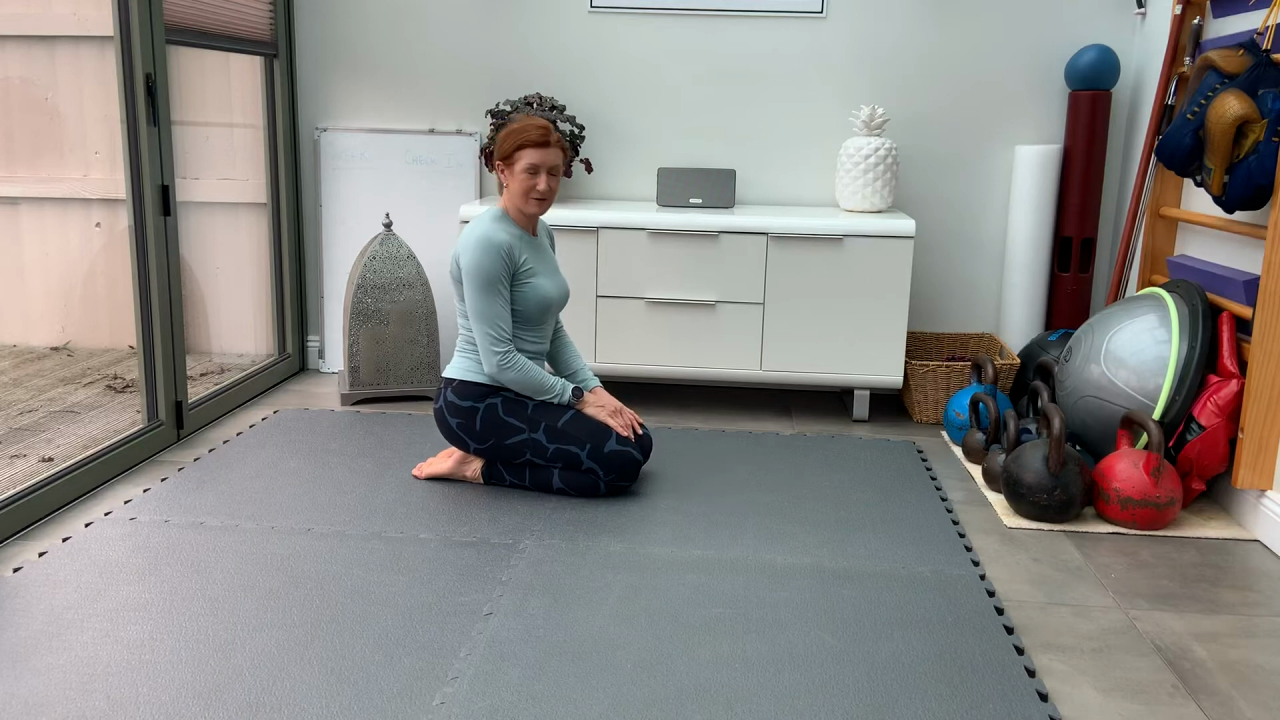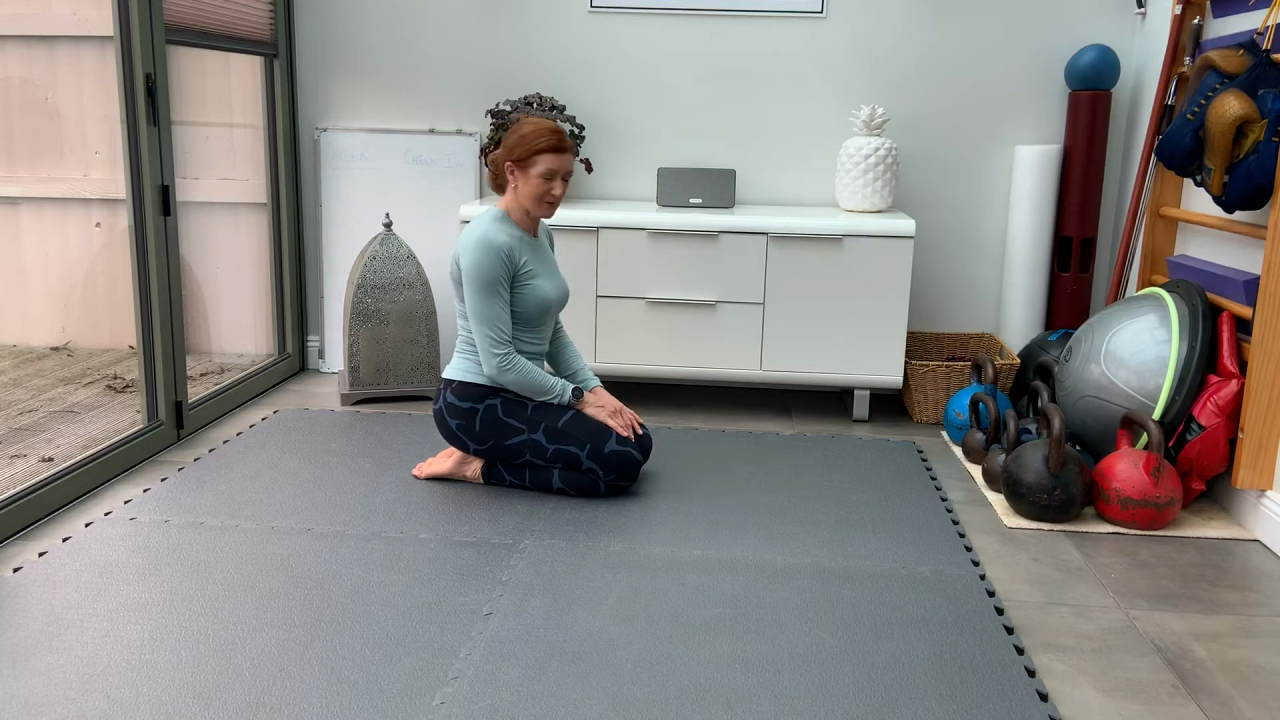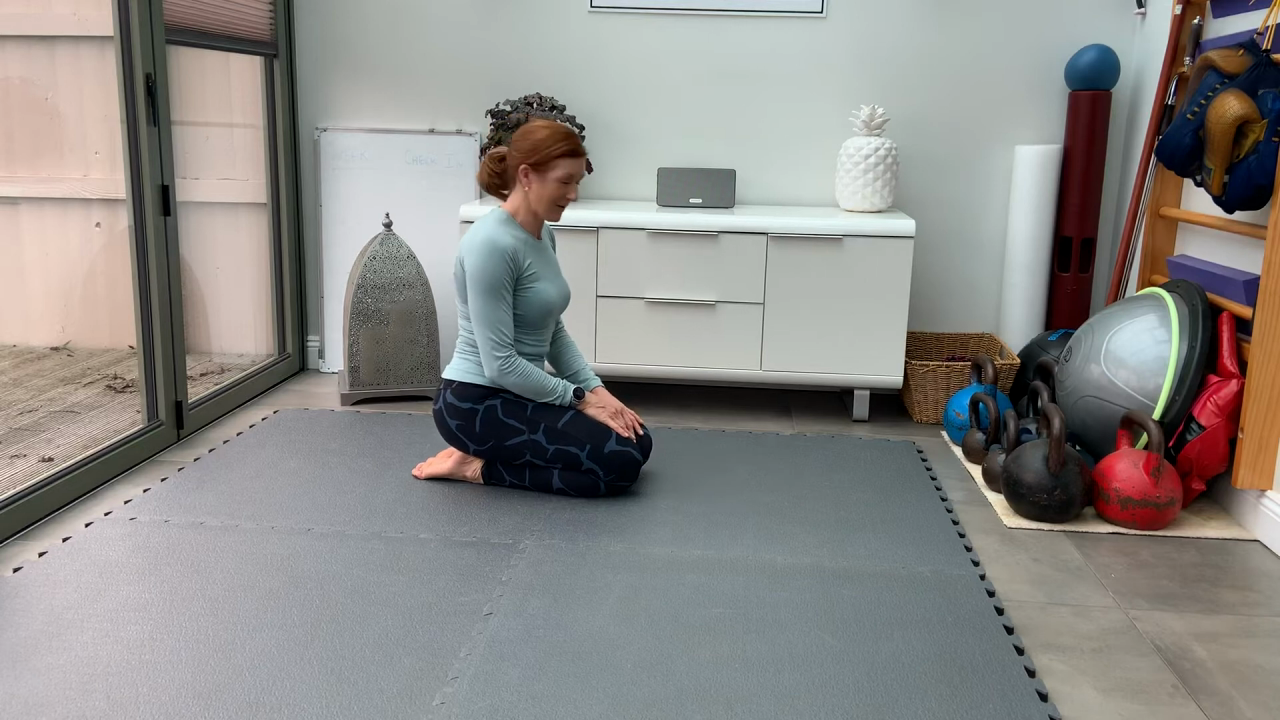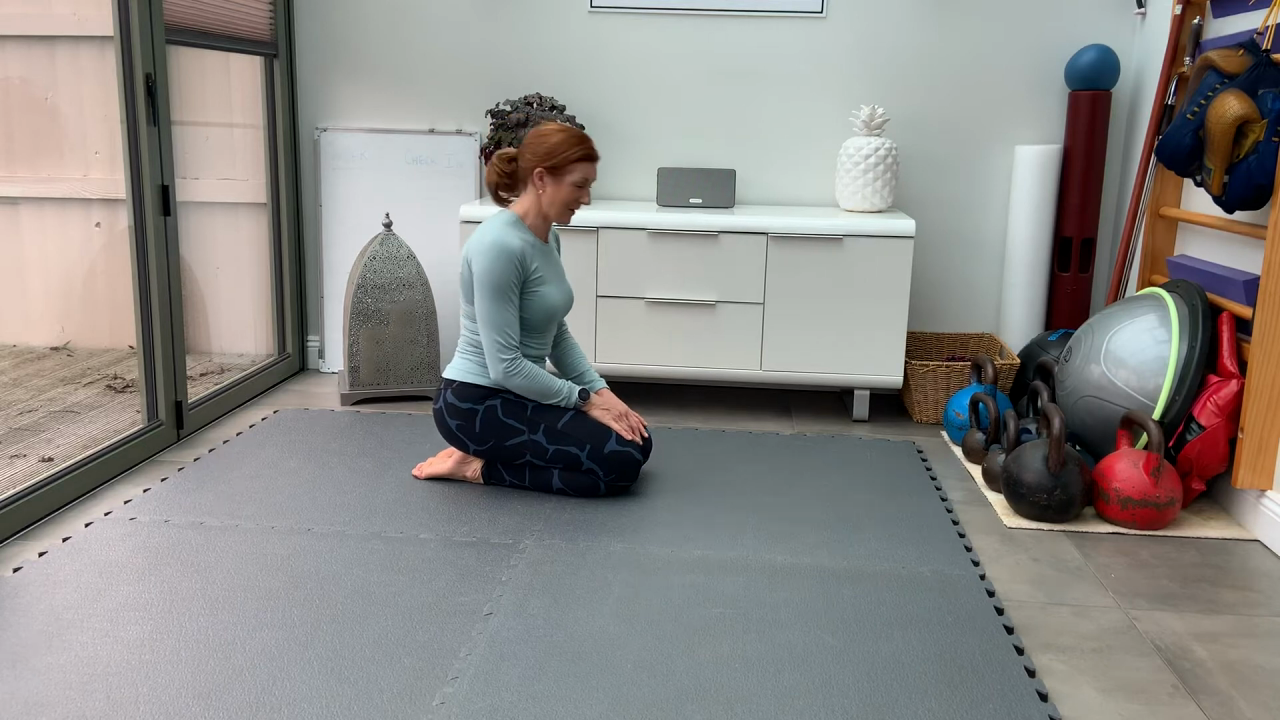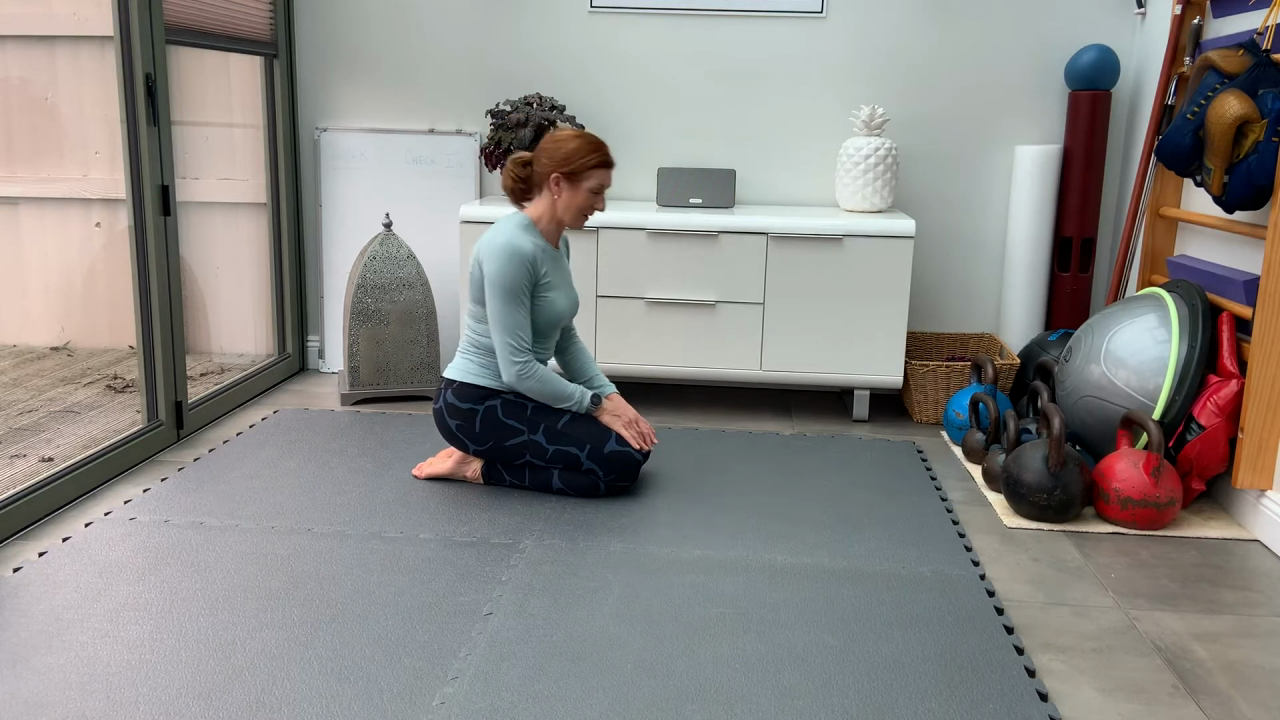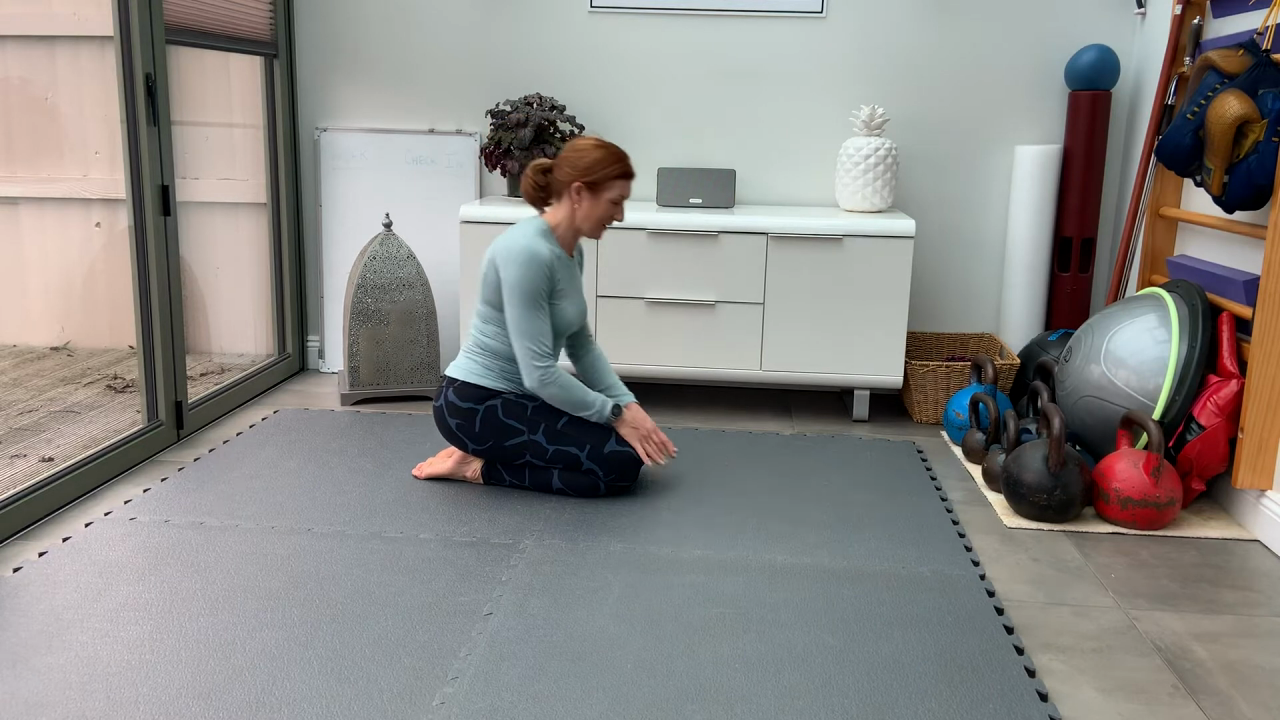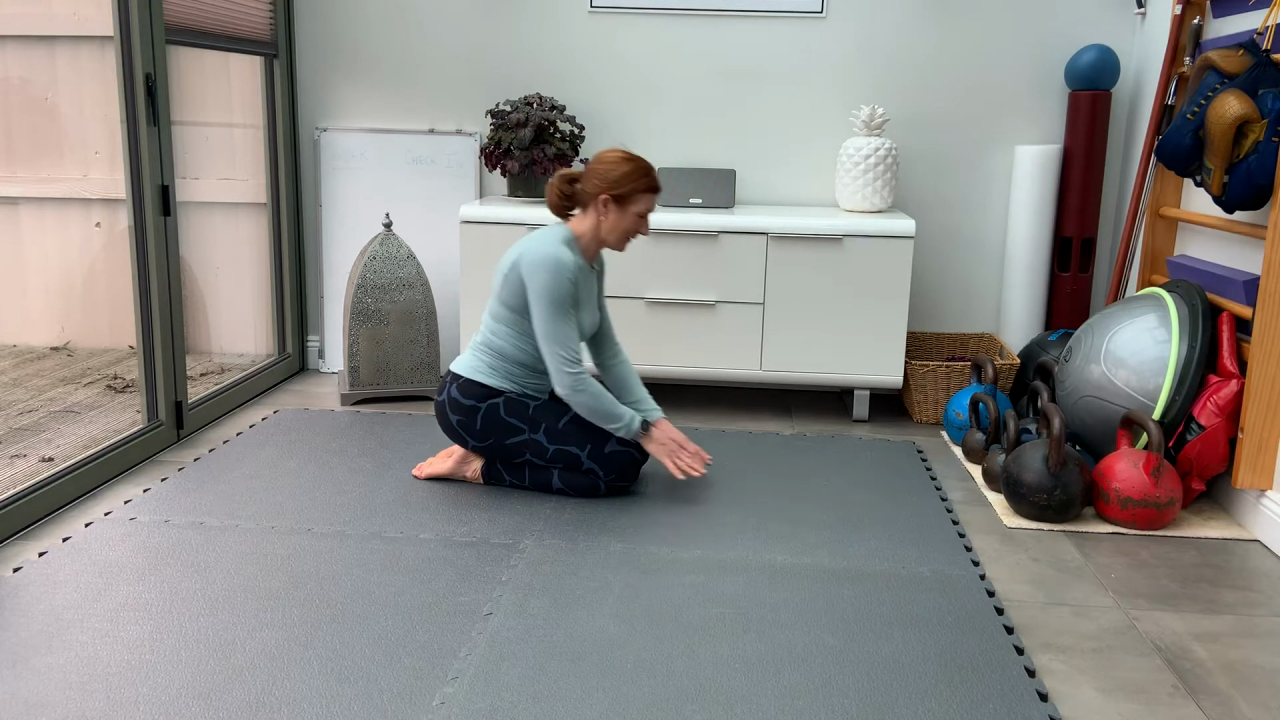
dt=0.1s
person 1, frame 1
left shoulder: (539, 233)
right shoulder: (487, 241)
left elbow: (552, 332)
right elbow: (498, 359)
left wrist: (593, 389)
right wrist: (577, 398)
left hip: (517, 394)
right hip: (478, 403)
left knee: (636, 442)
right knee: (620, 462)
left ankle: (485, 453)
right ankle: (479, 467)
person 1, frame 2
left shoulder: (539, 234)
right shoulder: (488, 242)
left elbow: (552, 333)
right elbow: (498, 361)
left wrist: (594, 389)
right wrist: (577, 398)
left hip: (515, 395)
right hip: (478, 403)
left knee: (637, 442)
right knee: (619, 463)
left ankle: (486, 453)
right ankle: (479, 467)
person 1, frame 3
left shoulder: (541, 235)
right shoulder: (493, 244)
left elbow: (553, 334)
right elbow: (499, 364)
left wrist: (595, 389)
right wrist: (578, 398)
left hip: (517, 395)
right hip: (478, 404)
left knee: (636, 442)
right knee: (619, 463)
left ankle: (485, 452)
right ankle: (479, 467)
person 1, frame 4
left shoulder: (545, 238)
right shoulder: (500, 245)
left elbow: (557, 335)
right elbow: (505, 365)
left wrist: (599, 390)
right wrist: (582, 398)
left hip: (516, 395)
right hip: (478, 404)
left knee: (636, 443)
right knee: (619, 464)
left ankle: (486, 451)
right ankle: (479, 467)
person 1, frame 5
left shoulder: (556, 242)
right shoulder: (511, 248)
left elbow: (565, 338)
right elbow: (517, 368)
left wrist: (609, 395)
right wrist: (594, 404)
left hip: (517, 396)
right hip: (478, 404)
left knee: (636, 442)
right knee: (619, 463)
left ankle: (488, 452)
right ankle: (479, 466)
person 1, frame 6
left shoulder: (569, 250)
right shoulder: (528, 252)
left elbow: (582, 344)
right elbow: (540, 373)
left wrist: (628, 406)
right wrist: (613, 414)
left hip: (515, 397)
right hip: (479, 406)
left knee: (634, 448)
right knee: (617, 466)
left ankle: (489, 450)
right ankle: (479, 467)
person 1, frame 7
left shoulder: (589, 259)
right shoulder: (552, 259)
left elbow: (608, 353)
right elbow: (569, 380)
left wrist: (655, 420)
right wrist: (641, 430)
left hip: (523, 395)
right hip: (479, 403)
left knee: (629, 444)
right knee: (617, 465)
left ankle: (494, 449)
right ankle: (483, 467)
